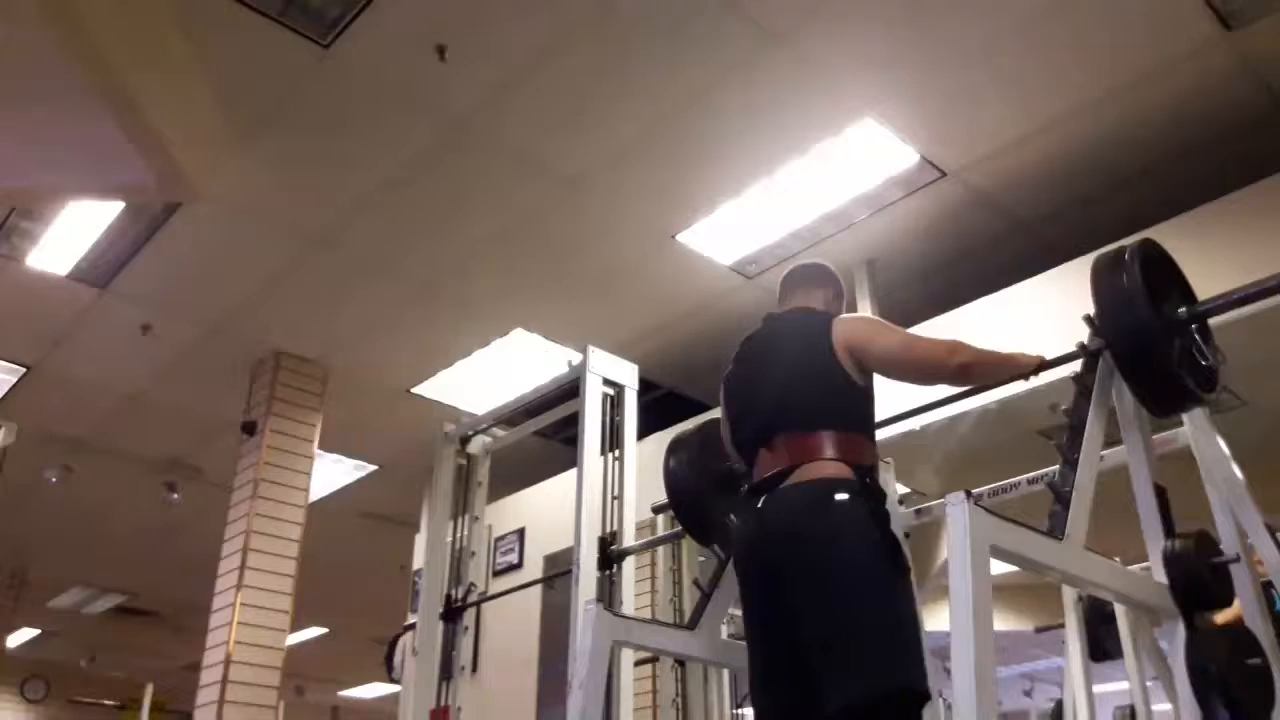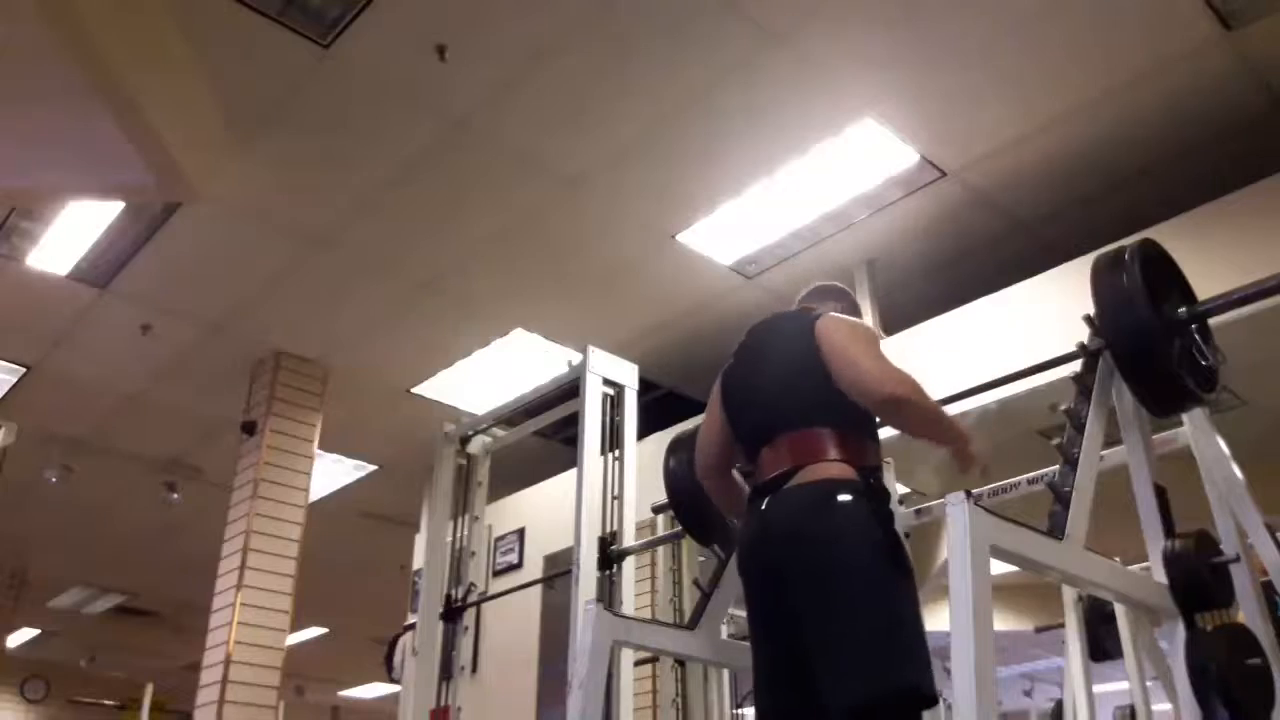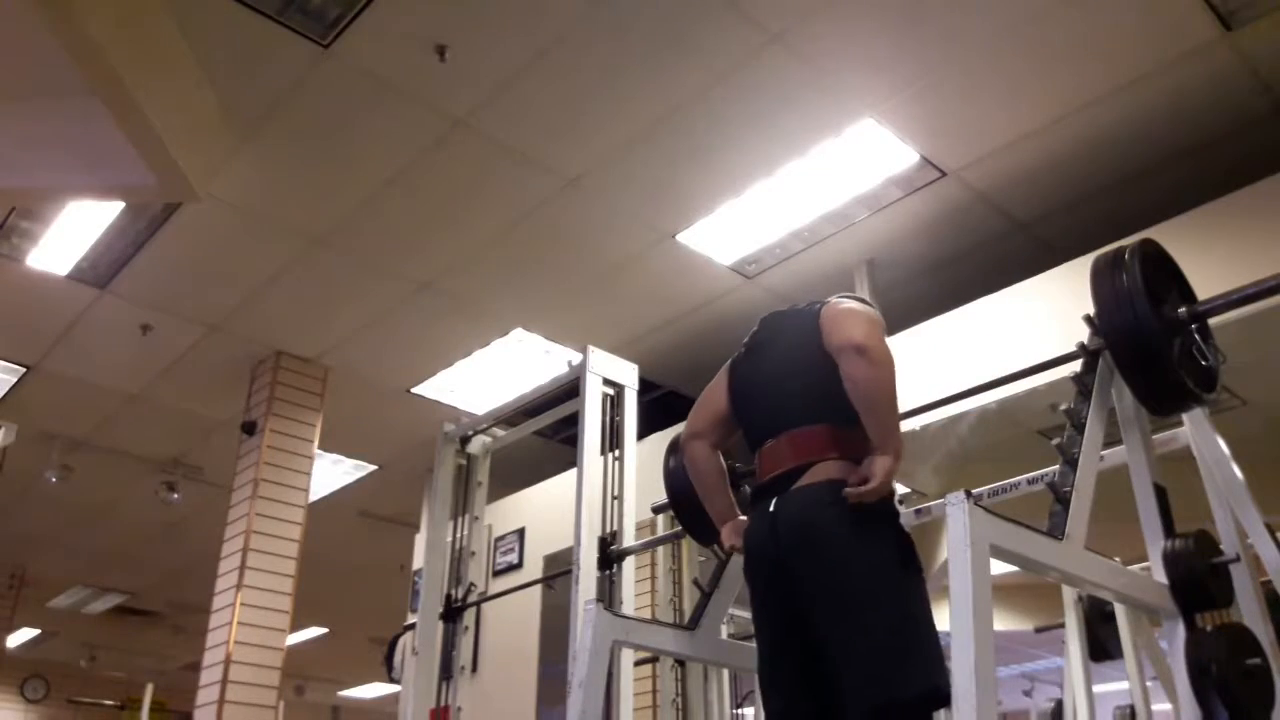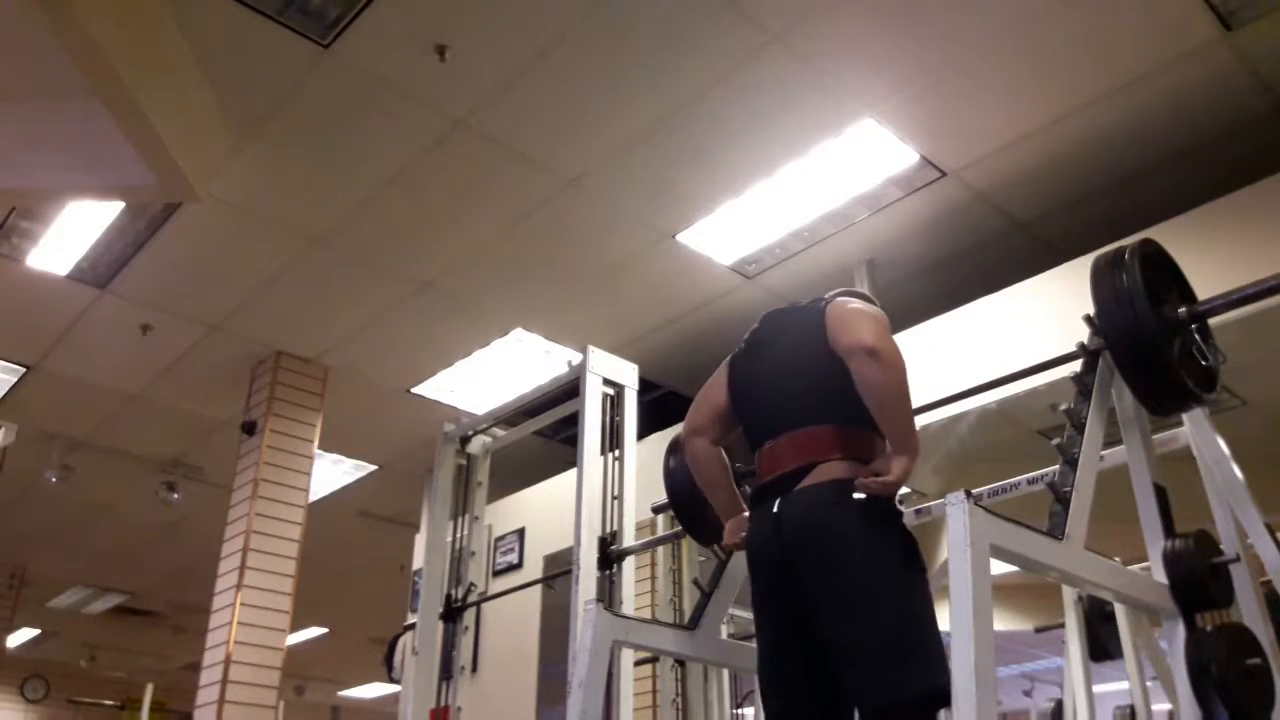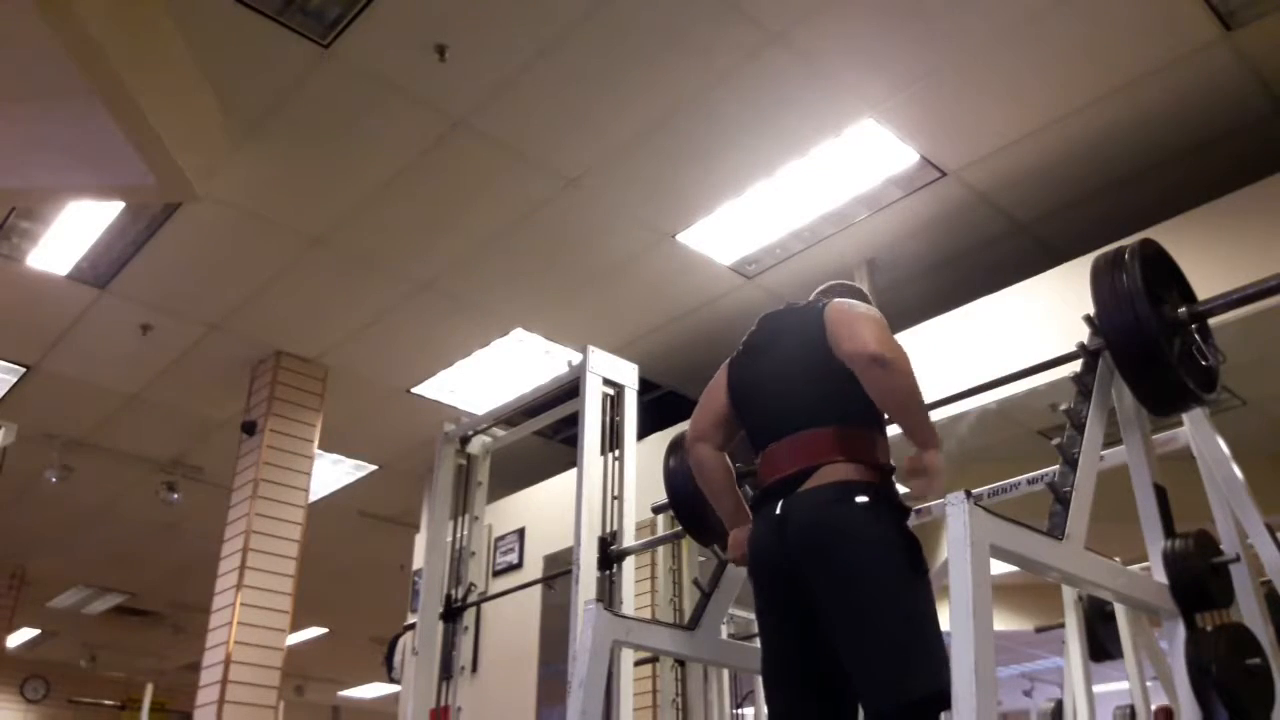
dt=0.3s
person 1, frame 1
left shoulder: (739, 368)
right shoulder: (843, 331)
right elbow: (950, 362)
right wrist: (1017, 361)
left hip: (758, 530)
right hip: (830, 513)
person 1, frame 2
left shoulder: (738, 365)
right shoulder: (836, 329)
left elbow: (709, 467)
right elbow: (888, 390)
right wrist: (958, 439)
left hip: (764, 528)
right hip: (832, 511)
person 1, frame 3
left shoulder: (750, 356)
right shoulder: (847, 313)
left elbow: (697, 437)
right elbow: (859, 348)
left wrist: (728, 520)
right wrist: (887, 450)
left hip: (769, 528)
right hip: (836, 513)
person 1, frame 4
left shoulder: (749, 353)
right shoulder: (850, 311)
left elbow: (698, 434)
right elbow: (869, 349)
left wrist: (734, 515)
right wrist: (904, 450)
left hip: (772, 528)
right hip: (842, 511)
person 1, frame 5
left shoulder: (747, 355)
right shoulder: (846, 313)
left elbow: (702, 441)
right elbow: (874, 352)
left wrist: (740, 525)
right wrist: (927, 445)
left hip: (776, 529)
right hip: (844, 511)
